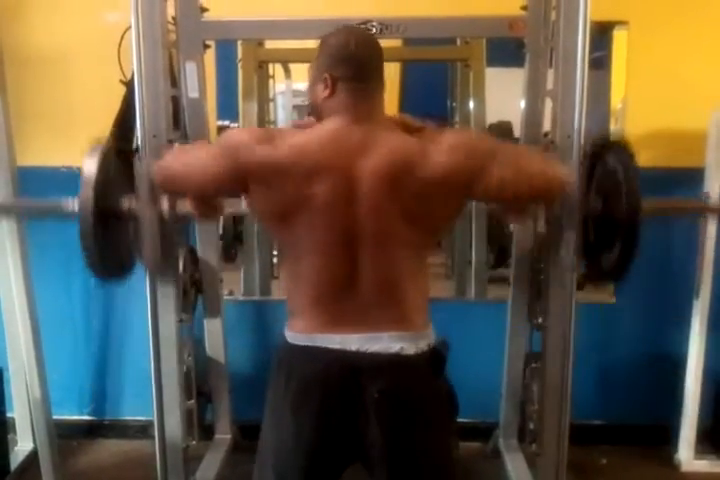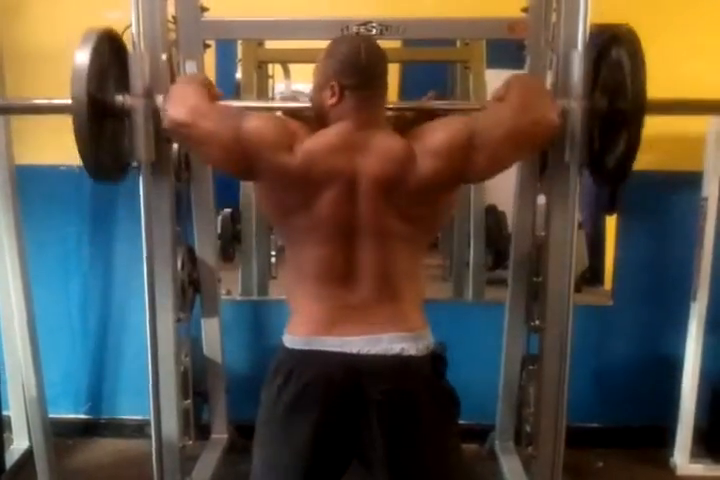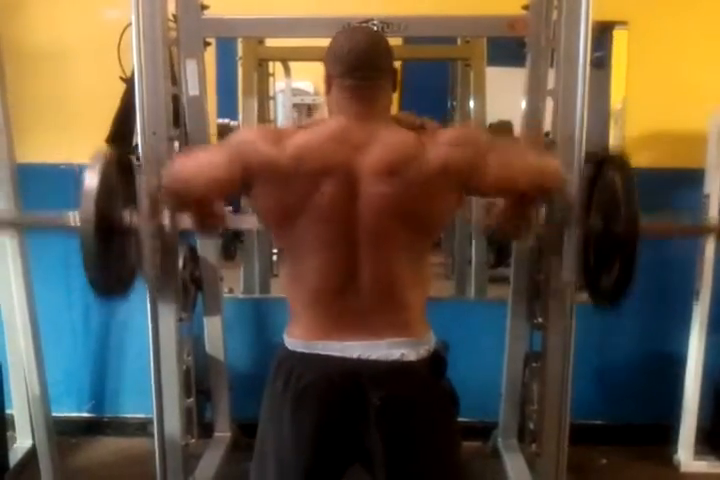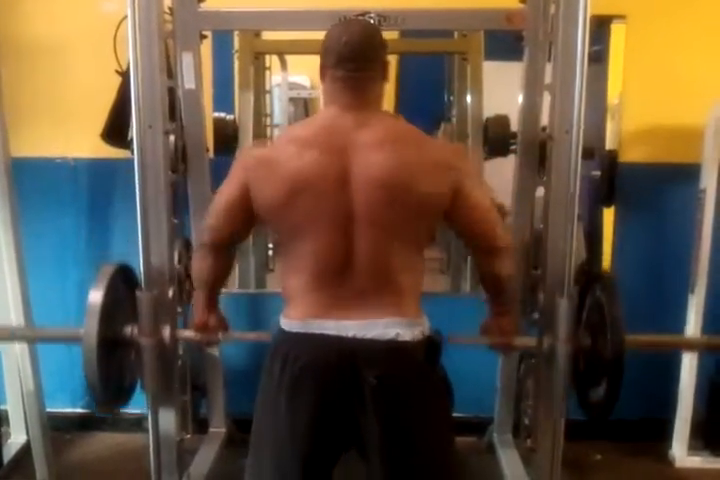
dt=0.4s
person 1, frame 1
left shoulder: (264, 155)
right shoulder: (442, 159)
left elbow: (167, 170)
right elbow: (554, 178)
left wrist: (207, 199)
left hip: (310, 363)
right hip: (405, 364)
person 1, frame 2
left shoulder: (281, 154)
right shoulder: (432, 158)
left elbow: (181, 115)
right elbow: (542, 116)
left wrist: (196, 86)
right wrist: (513, 88)
left hip: (309, 366)
right hip: (404, 366)
person 1, frame 3
left shoulder: (269, 153)
right shoulder: (443, 156)
left elbow: (177, 180)
right elbow: (548, 173)
left wrist: (205, 210)
right wrist: (517, 209)
left hip: (309, 366)
right hip: (404, 366)
person 1, frame 4
left shoulder: (265, 158)
right shoulder: (437, 157)
left elbow: (213, 243)
right elbow: (495, 248)
left wrist: (205, 305)
right wrist: (503, 313)
left hip: (304, 350)
right hip: (398, 352)
